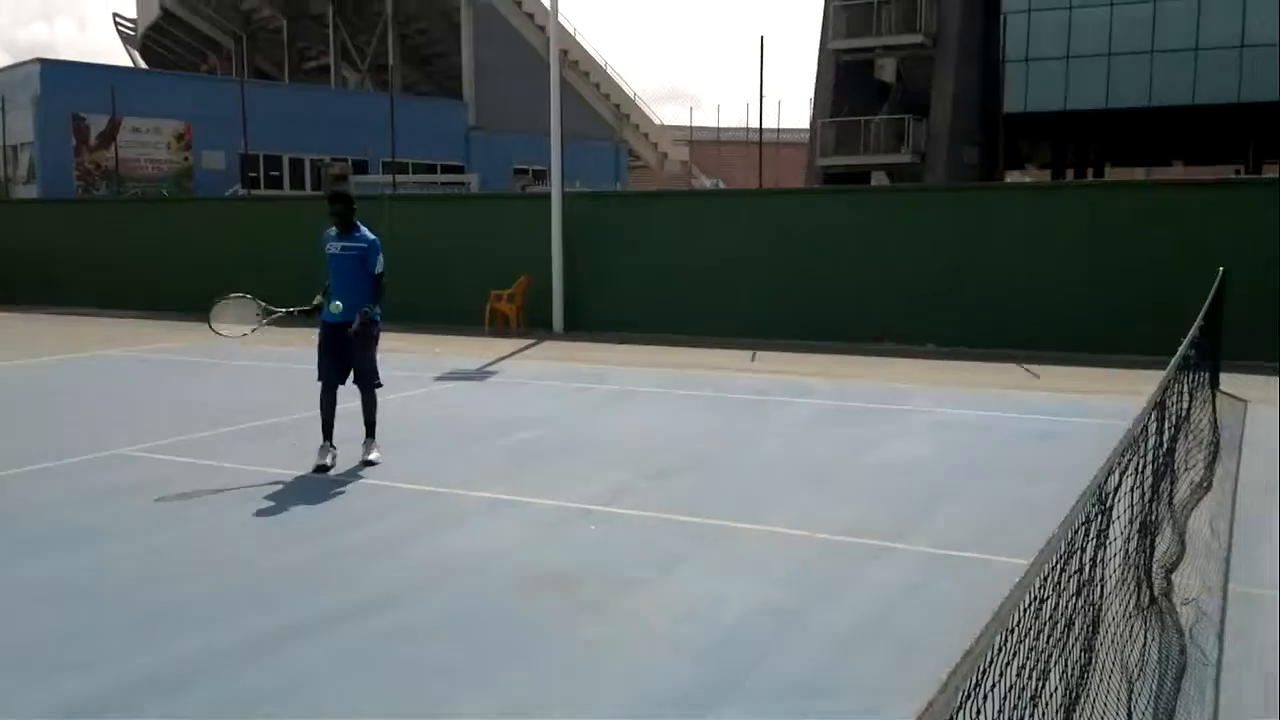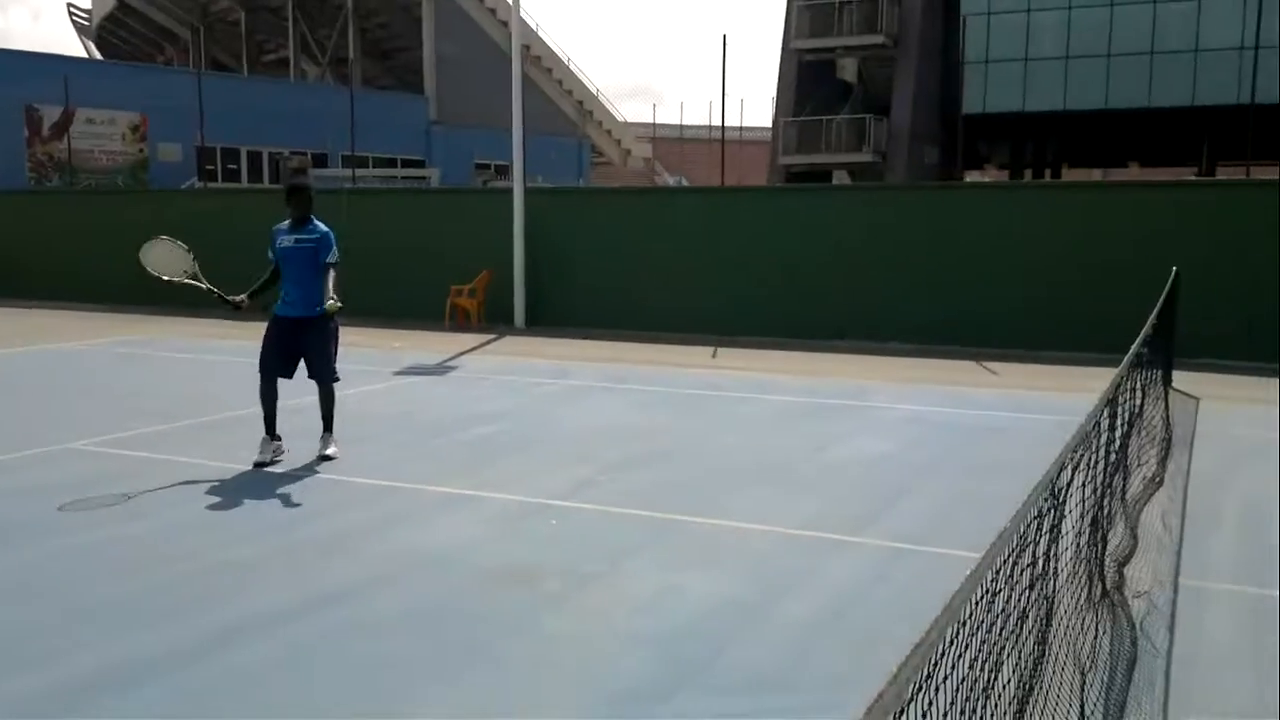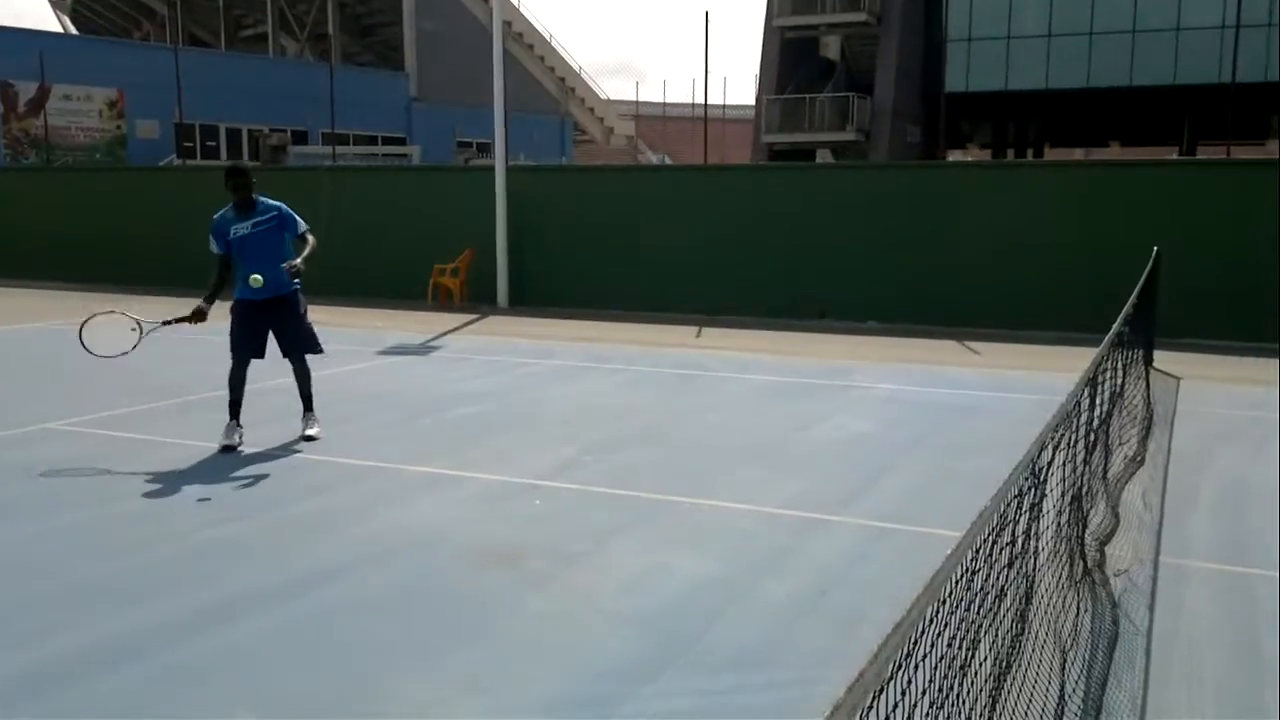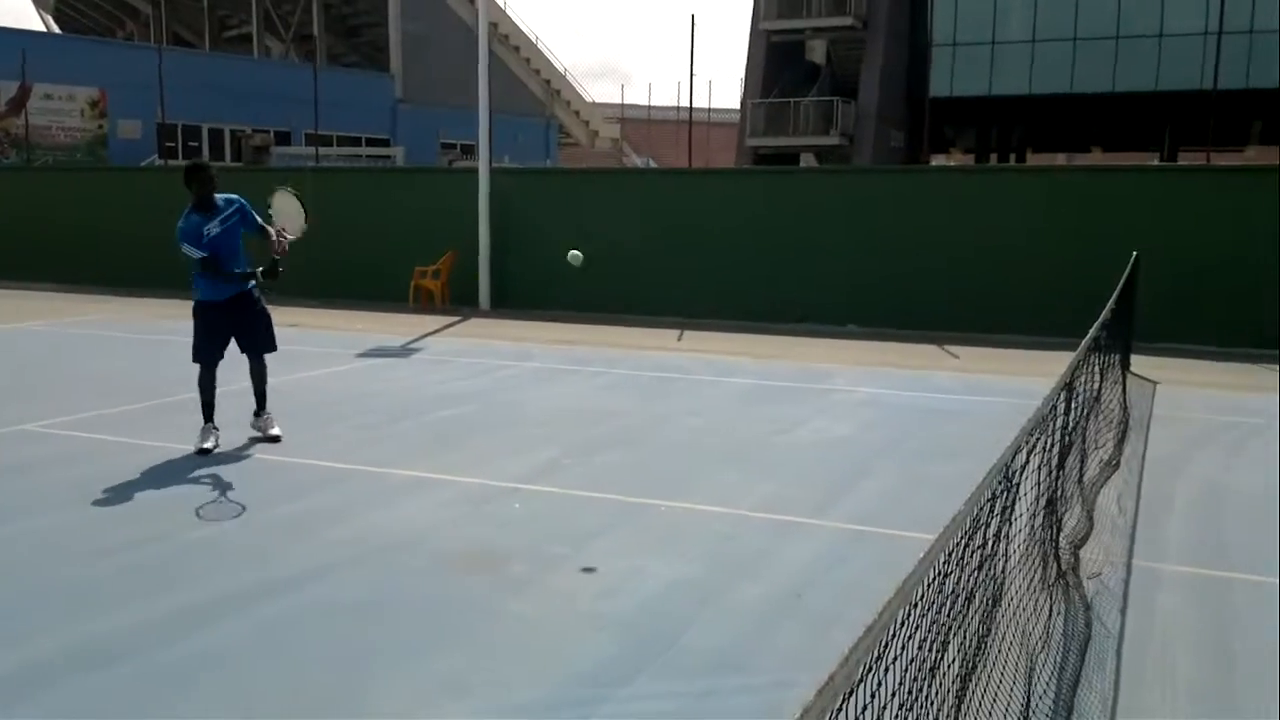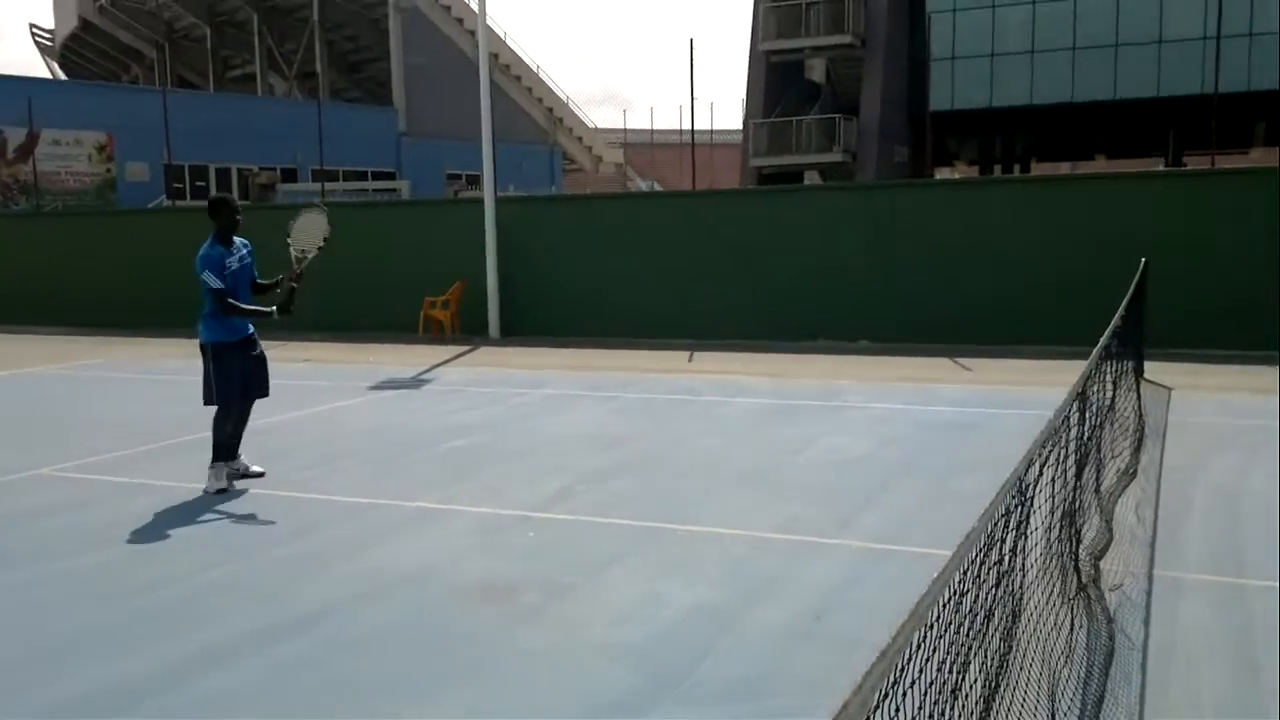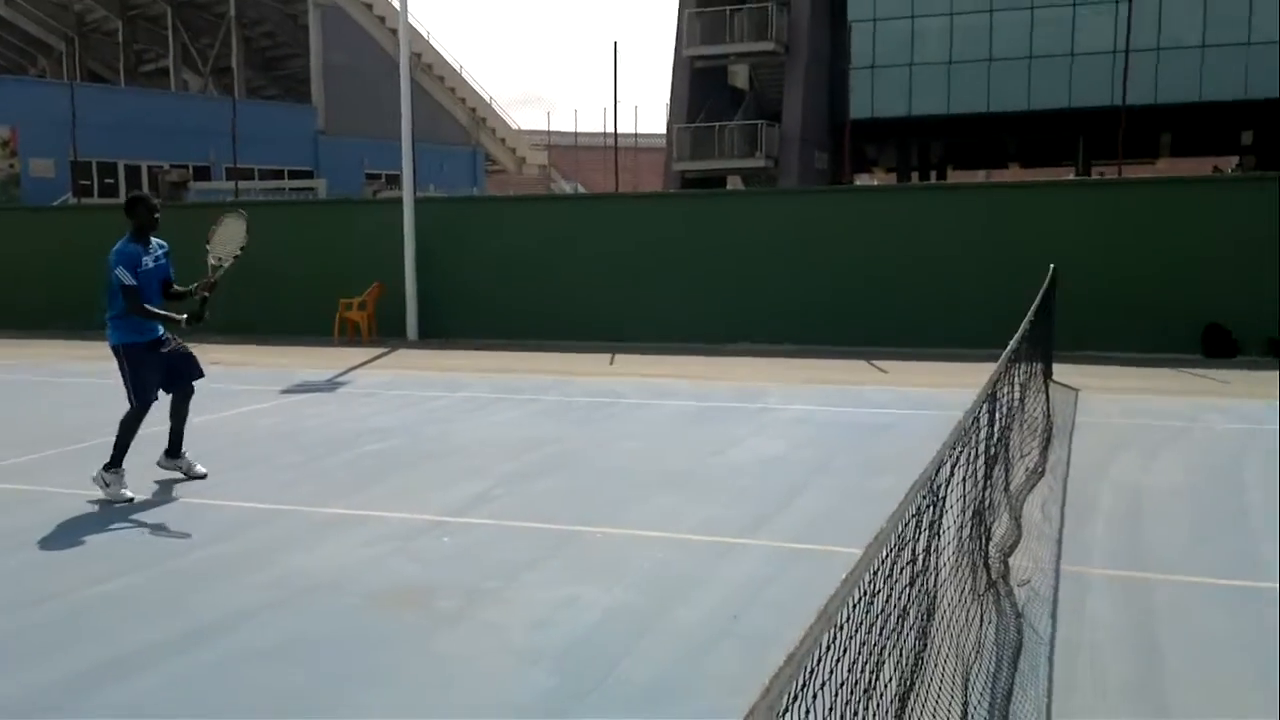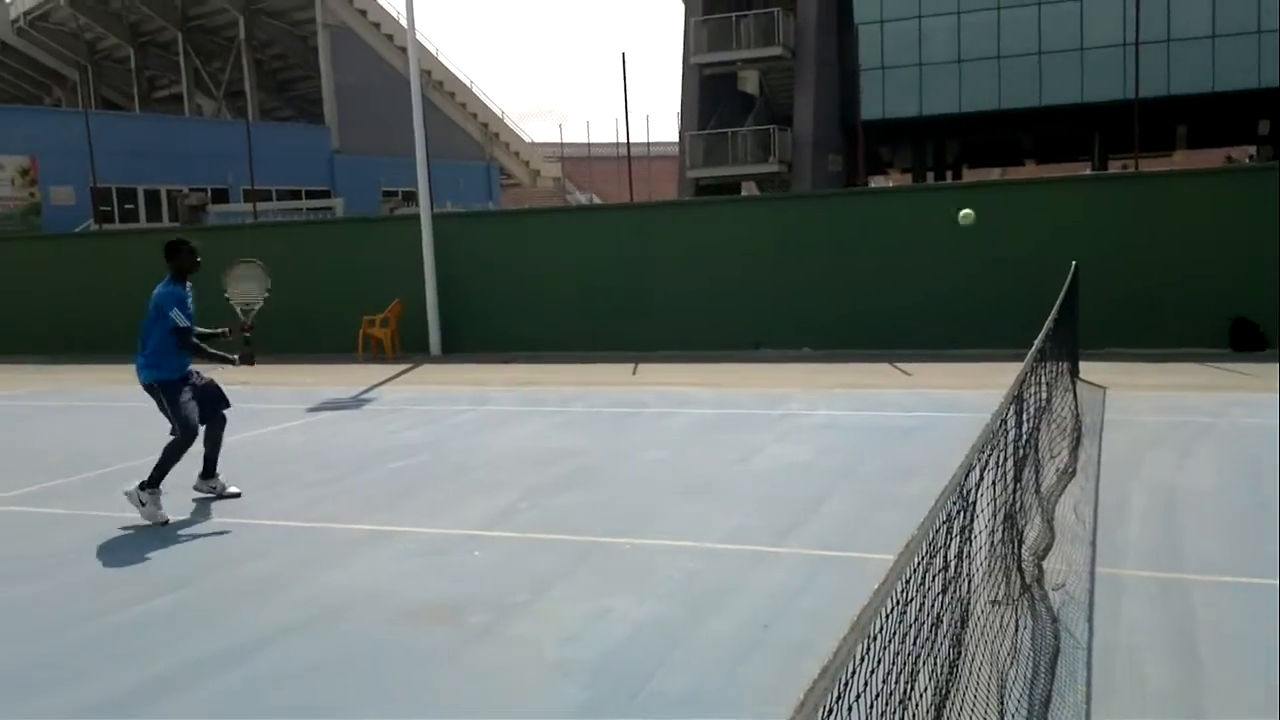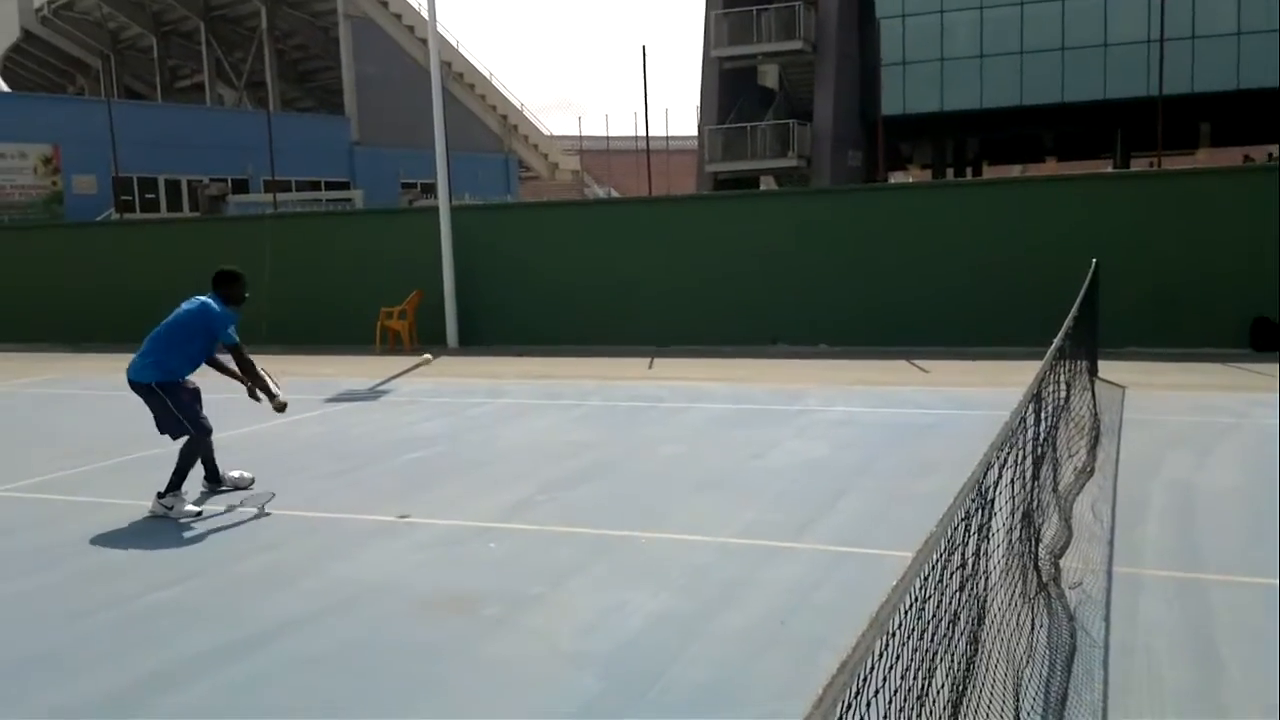
dt=0.3s
person 1, frame 1
left shoulder: (369, 242)
right shoulder: (329, 237)
left elbow: (378, 285)
left wrist: (364, 314)
right wrist: (323, 296)
left hip: (362, 323)
right hip: (332, 322)
left knee: (365, 384)
right knee: (328, 384)
left ankle: (370, 441)
right ankle: (327, 445)
person 1, frame 2
left shoulder: (322, 234)
right shoulder: (279, 232)
left elbow: (329, 271)
left wrist: (330, 296)
right wrist: (249, 295)
left hip: (316, 317)
right hip: (283, 316)
left knee: (323, 378)
right knee: (268, 376)
left ankle: (328, 436)
right ankle: (272, 441)
person 1, frame 3
left shoulder: (277, 211)
right shoulder: (221, 223)
left elbow: (307, 237)
right elbow: (224, 267)
left wrist: (299, 260)
right wrist: (208, 301)
left hip: (284, 294)
right hip: (247, 299)
left knee: (297, 356)
right knee: (240, 360)
left ankle: (309, 415)
right ankle: (233, 424)
person 1, frame 4
left shoulder: (234, 203)
right shoulder: (187, 227)
left elbow: (263, 228)
right elbow: (215, 271)
left wrist: (275, 238)
right wrist: (259, 273)
left hip: (245, 291)
right hip: (211, 300)
left knee: (257, 352)
right knee: (208, 362)
left ankle: (262, 414)
right ankle: (208, 426)
person 1, frame 5
left shoulder: (244, 246)
right shoulder: (209, 257)
left elbow: (254, 287)
right elbow: (224, 305)
left wrist: (280, 281)
right wrist: (273, 312)
left hip: (245, 334)
right hip: (219, 340)
left knee: (248, 397)
right knee: (227, 403)
left ankle: (231, 458)
right ankle: (219, 465)
person 1, frame 6
left shoulder: (161, 248)
right shoulder: (123, 254)
left elbow: (168, 291)
right elbow: (134, 304)
left wrist: (194, 290)
right wrist: (180, 320)
left hip: (158, 335)
right hip: (130, 339)
left knee: (185, 385)
right knee: (142, 404)
left ankle: (174, 455)
right ankle: (111, 472)
person 1, frame 7
left shoulder: (183, 289)
right shoulder: (171, 295)
right elbow: (189, 344)
left wrist: (220, 333)
right wrist: (233, 359)
left hip: (181, 371)
right hip: (161, 375)
left knee: (217, 418)
right knee: (188, 431)
left ankle: (208, 478)
right ankle: (147, 490)
person 1, frame 8
left shoulder: (203, 305)
right shoulder: (220, 315)
right elbow: (243, 361)
left wrist: (241, 378)
right wrist: (273, 397)
left hip: (159, 373)
right hip: (152, 377)
left knee: (198, 422)
right knee: (200, 431)
left ankle: (214, 477)
right ankle: (168, 497)
